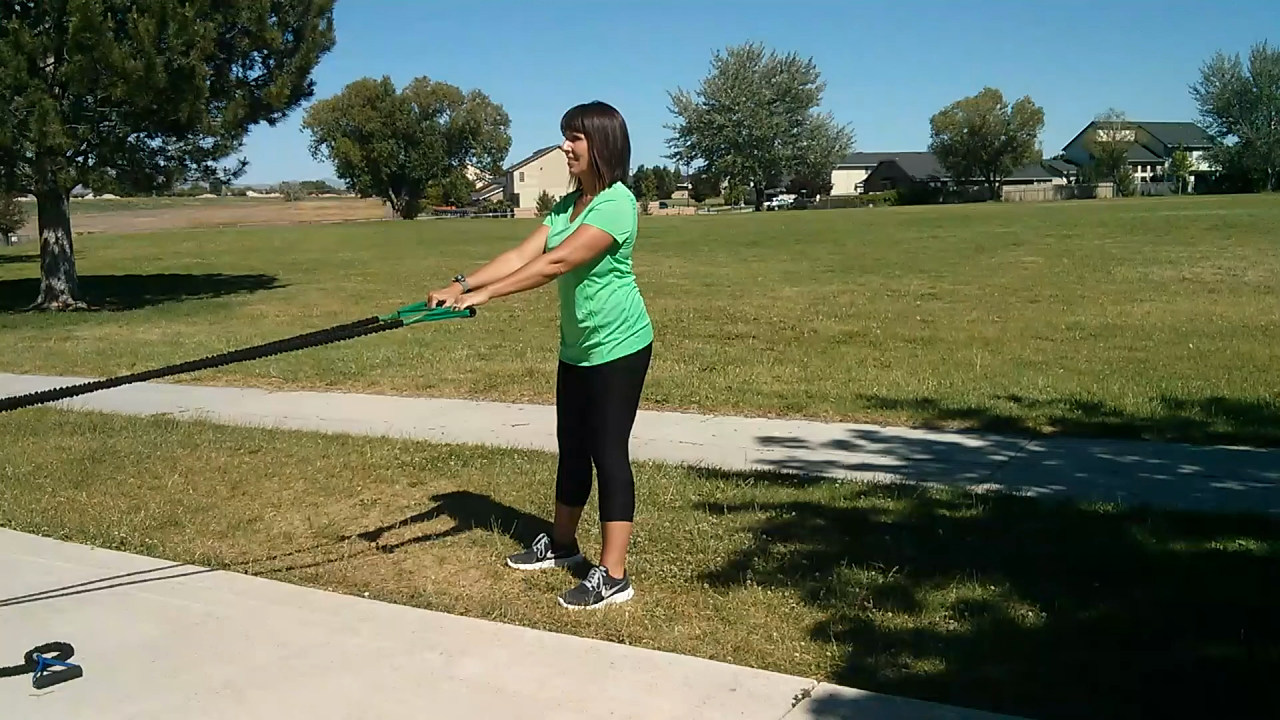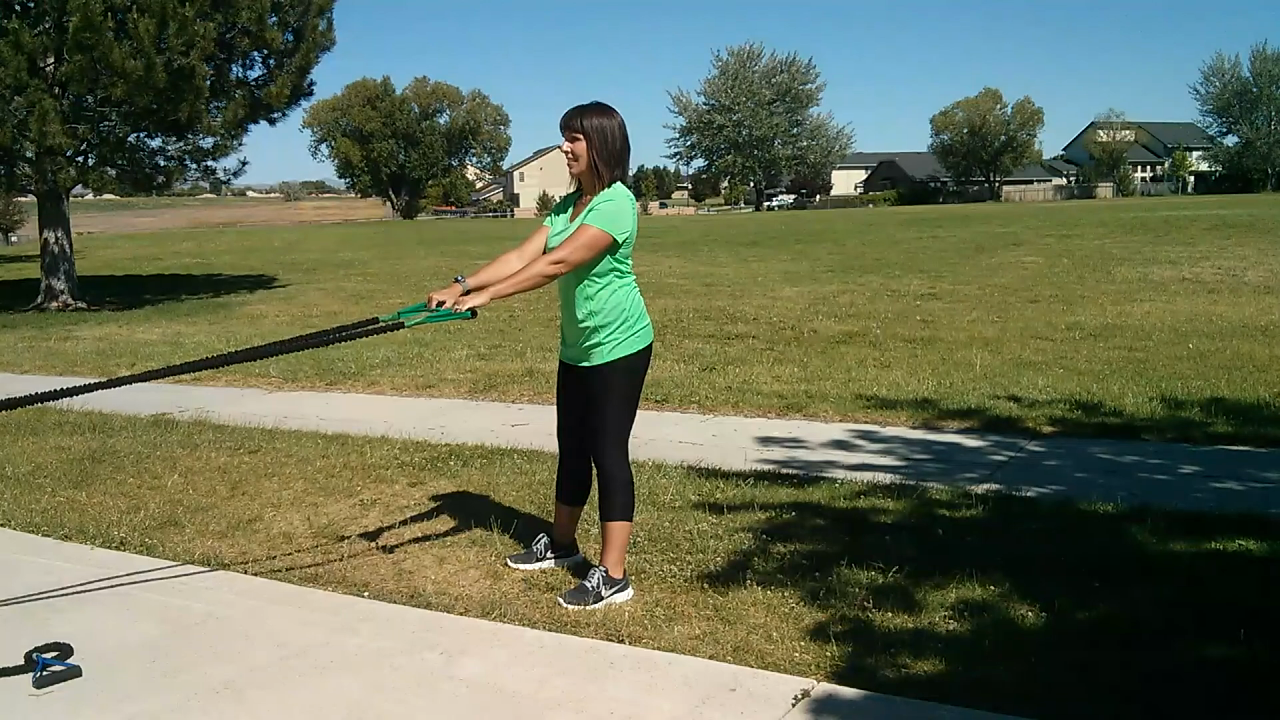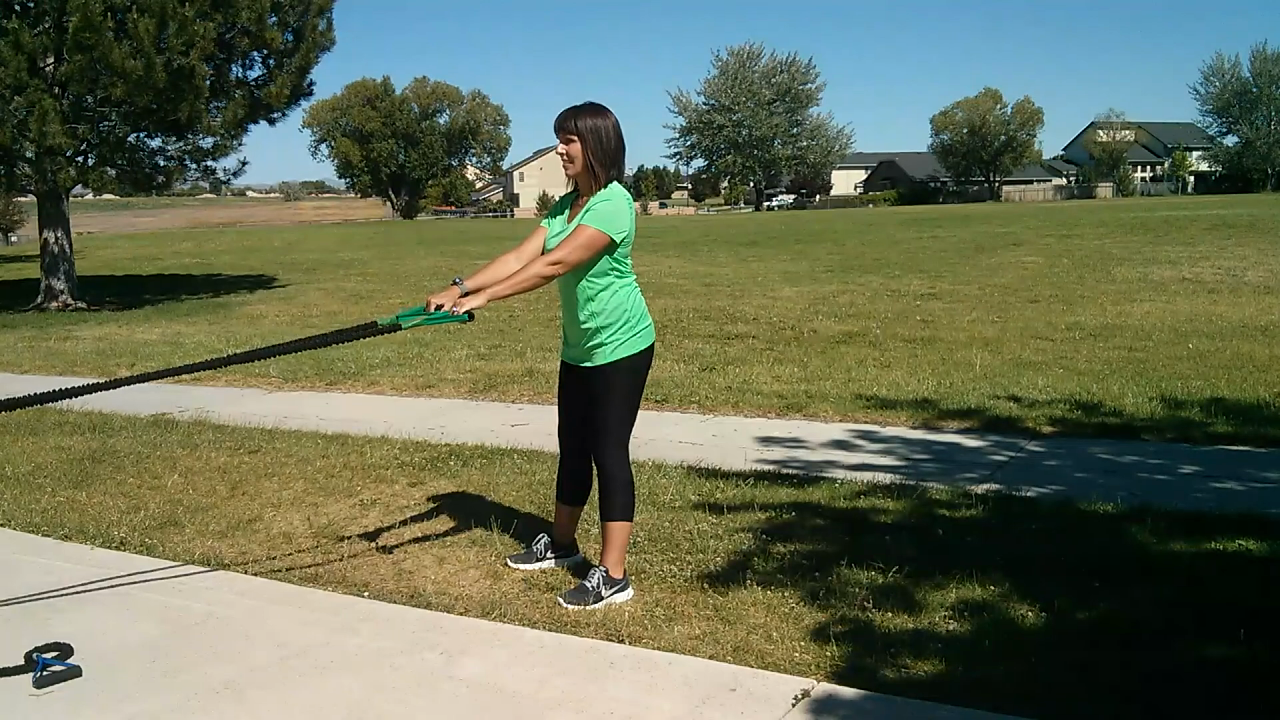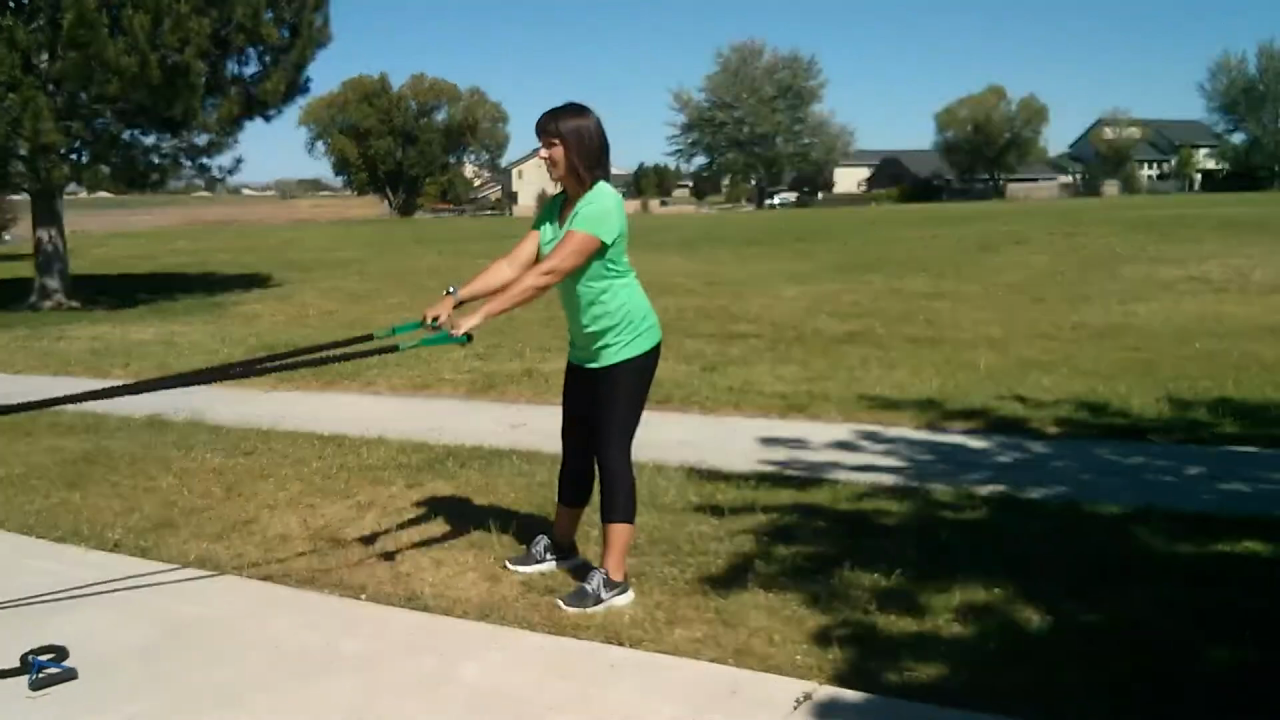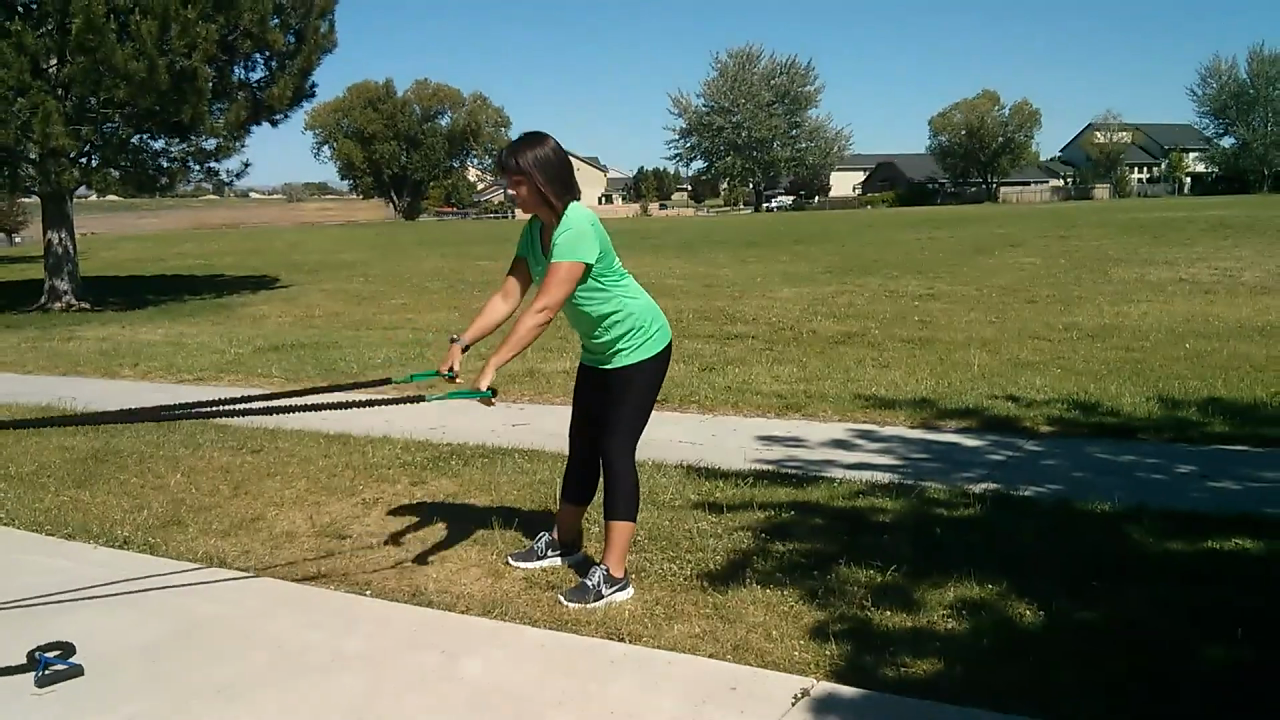
dt=0.3s
person 1, frame 1
left shoulder: (617, 203)
right shoulder: (567, 203)
left elbow: (557, 262)
right elbow: (523, 253)
left wrist: (485, 293)
right wrist: (461, 283)
left hip: (618, 348)
right hip: (577, 349)
left knee: (608, 452)
right knee: (572, 448)
left ankle: (613, 576)
right ankle: (561, 543)
person 1, frame 2
left shoulder: (616, 203)
right shoulder: (568, 204)
left elbow: (557, 263)
right elbow: (523, 256)
left wrist: (486, 296)
right wrist: (462, 285)
left hip: (617, 348)
right hip: (578, 349)
left knee: (607, 452)
right knee: (572, 447)
left ankle: (612, 576)
right ankle: (561, 543)
person 1, frame 3
left shoulder: (613, 203)
right shoulder: (566, 204)
left elbow: (554, 264)
right elbow: (520, 256)
left wrist: (483, 297)
right wrist: (458, 288)
left hip: (619, 349)
right hip: (580, 349)
left knee: (608, 452)
right knee: (573, 448)
left ankle: (613, 576)
right ankle: (561, 543)
person 1, frame 4
left shoulder: (602, 204)
right shoulder: (555, 206)
left elbow: (548, 273)
right elbow: (513, 263)
left wrist: (479, 315)
right wrist: (454, 297)
left hip: (625, 348)
right hip: (587, 350)
left knee: (610, 453)
right knee: (576, 449)
left ankle: (613, 580)
right ankle: (560, 545)
person 1, frame 5
left shoulder: (576, 228)
right shoulder: (536, 229)
left elbow: (542, 310)
right elbow: (507, 296)
left wrist: (490, 367)
right wrist: (460, 343)
left hip: (638, 348)
right hip: (600, 350)
left knee: (615, 451)
right knee: (582, 448)
left ankle: (614, 576)
right ankle: (563, 541)
